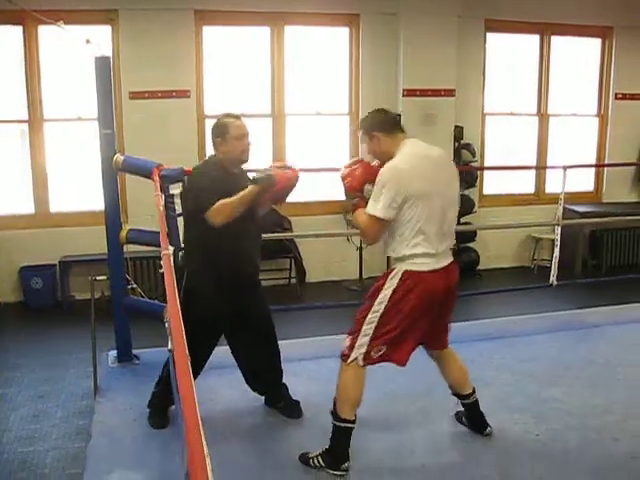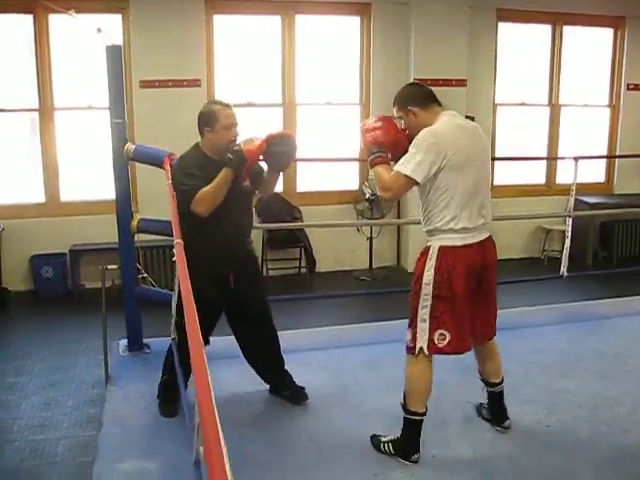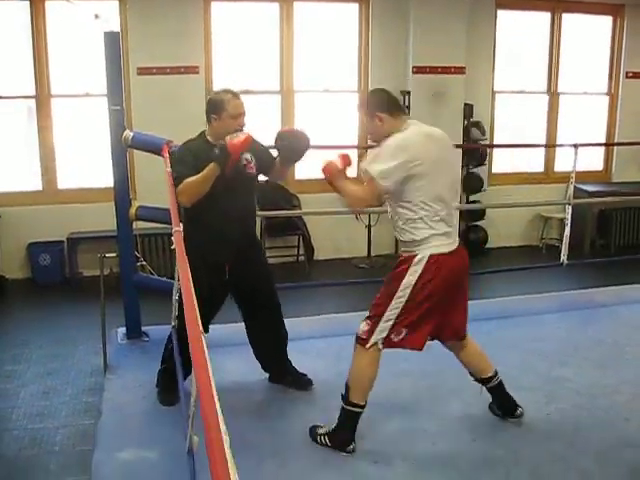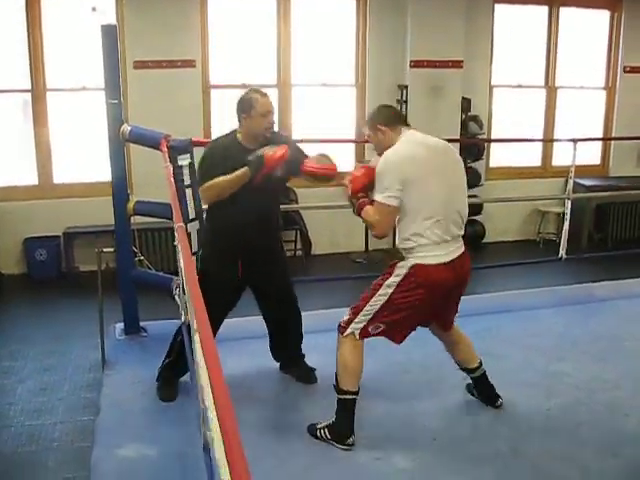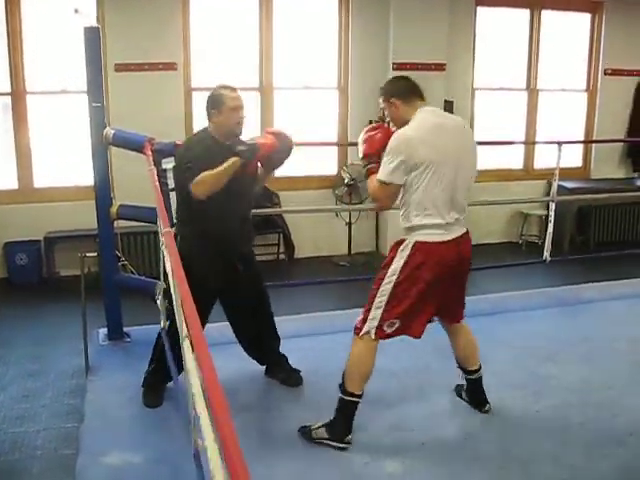
dt=0.5s
person 1, frame 1
left shoulder: (396, 170)
right shoulder: (442, 159)
left elbow: (369, 232)
left wrist: (356, 196)
left hip: (412, 276)
right hip: (444, 270)
left knee: (353, 355)
right knee: (438, 346)
left ankle: (337, 454)
right ankle: (476, 416)
person 1, frame 2
left shoulder: (432, 137)
right shoulder: (473, 131)
left elbow: (389, 188)
left wrist: (376, 151)
right wrist: (401, 150)
left hip: (447, 254)
right hip: (481, 247)
left knee: (419, 348)
right knee: (482, 335)
left ankle: (409, 442)
right ankle: (497, 410)
person 1, frame 3
left shoulder: (402, 147)
right shoulder: (437, 140)
left elbow: (360, 200)
left wrist: (337, 177)
left hip: (428, 260)
right hip: (453, 255)
left knee: (369, 339)
right knee: (455, 338)
left ankle: (344, 431)
right ankle: (506, 403)
person 1, frame 4
left shoulder: (396, 159)
right shoulder: (445, 149)
left elbow: (380, 227)
left wrist: (360, 199)
left hip: (424, 267)
right hip: (455, 261)
left knee: (350, 331)
right knee: (443, 326)
left ankle: (342, 427)
right ankle: (486, 389)
person 1, frame 5
left shoulder: (406, 138)
right shoulder: (462, 128)
left elbow: (381, 199)
left wrist: (371, 160)
left hip: (424, 247)
right hip: (458, 241)
left knee: (368, 330)
right knee: (453, 319)
left ankle: (340, 426)
right ankle: (476, 393)
person 2, frame 1
left shoulder: (237, 174)
right shoulder: (205, 175)
right elbow: (217, 217)
left wrist: (265, 193)
right wrist: (256, 188)
left hip: (242, 276)
right hip: (205, 279)
left knee: (261, 334)
right knee: (194, 345)
left ankle: (276, 394)
right ankle: (160, 401)
person 2, frame 2
left shoulder: (237, 155)
right shoulder: (188, 165)
left elbow: (264, 189)
right elbow: (202, 206)
left wrist: (275, 166)
right wrist: (231, 168)
left hip: (240, 259)
right hip: (202, 266)
left knee: (258, 323)
right knee: (191, 332)
left ankle: (280, 381)
right ankle: (169, 391)
person 2, frame 3
left shoulder: (247, 146)
right shoulder: (190, 151)
left elbow: (275, 173)
right elbow: (185, 197)
left wrist: (287, 156)
right wrist: (218, 162)
left hip: (245, 248)
right hip: (204, 254)
left knee: (266, 310)
left ankle: (280, 369)
right ankle: (168, 379)
person 2, frame 4
left shoulder: (278, 142)
right shoulder: (221, 149)
left elbow: (303, 165)
right elbow: (209, 193)
left wrist: (320, 167)
right wrist: (250, 169)
left hip: (266, 247)
right hip: (224, 249)
left knee: (284, 305)
right knee: (205, 314)
left ankle: (292, 360)
right ankle: (169, 372)
person 2, frame 5
left shoulder: (237, 146)
right shoulder: (195, 147)
left elbow: (249, 188)
right elbow: (200, 189)
left wrist: (267, 166)
right wrist: (237, 159)
left hip: (235, 247)
right hip: (198, 250)
left knee: (255, 308)
left ankle: (275, 363)
right ankle: (156, 380)
